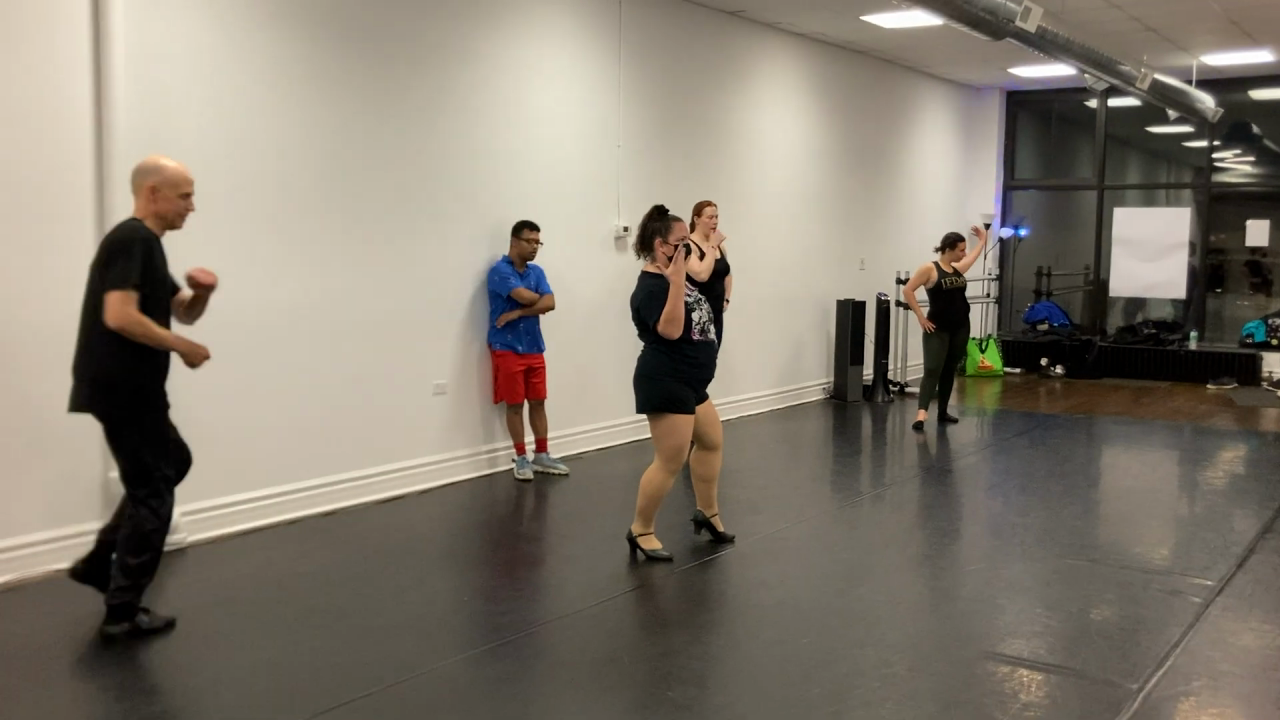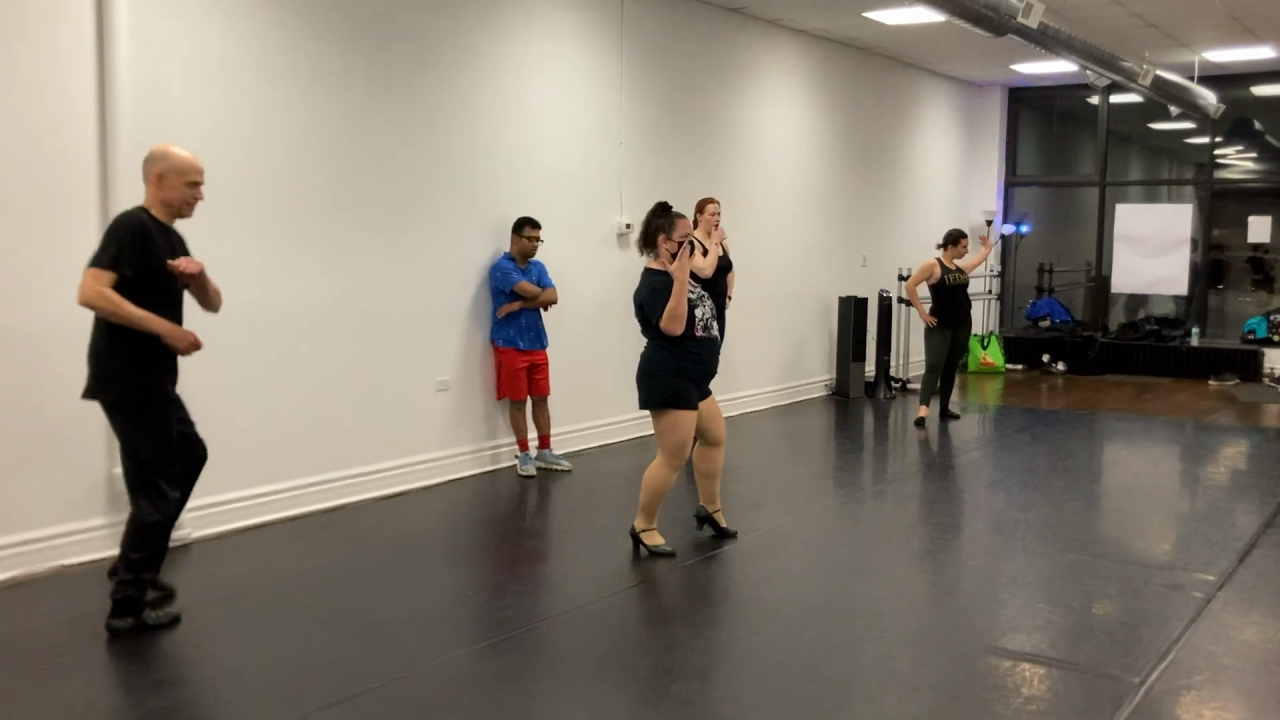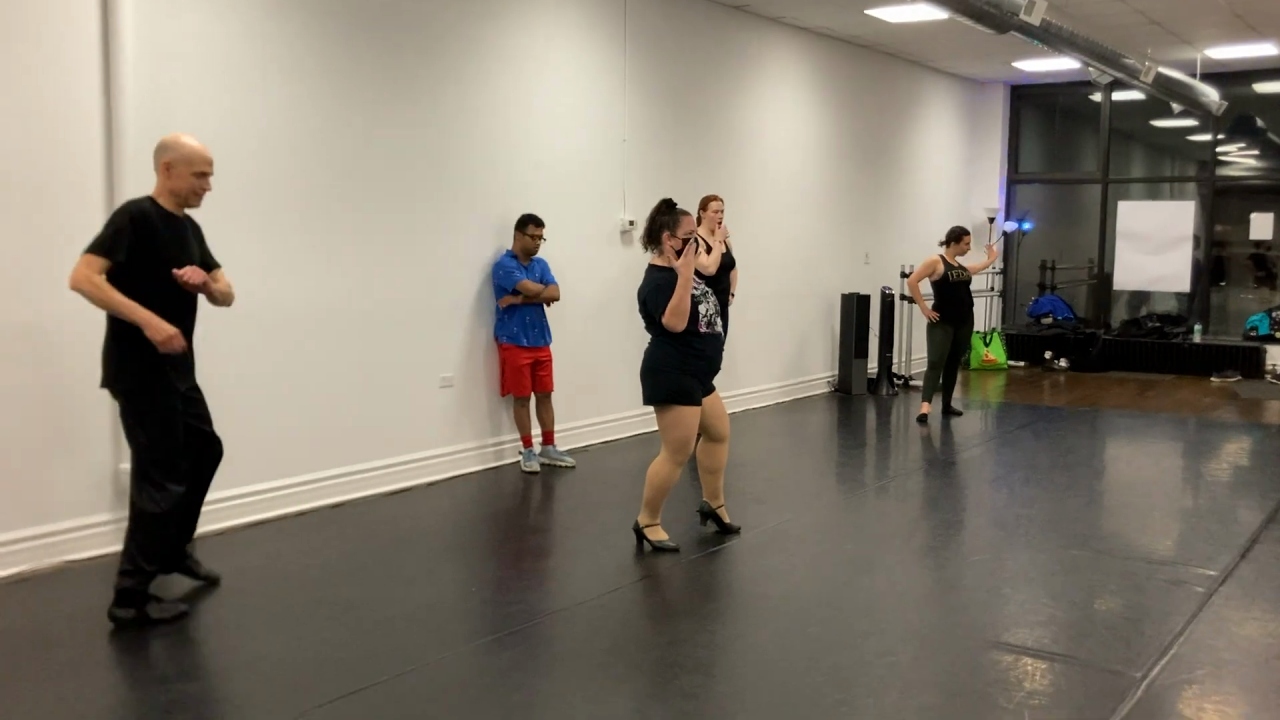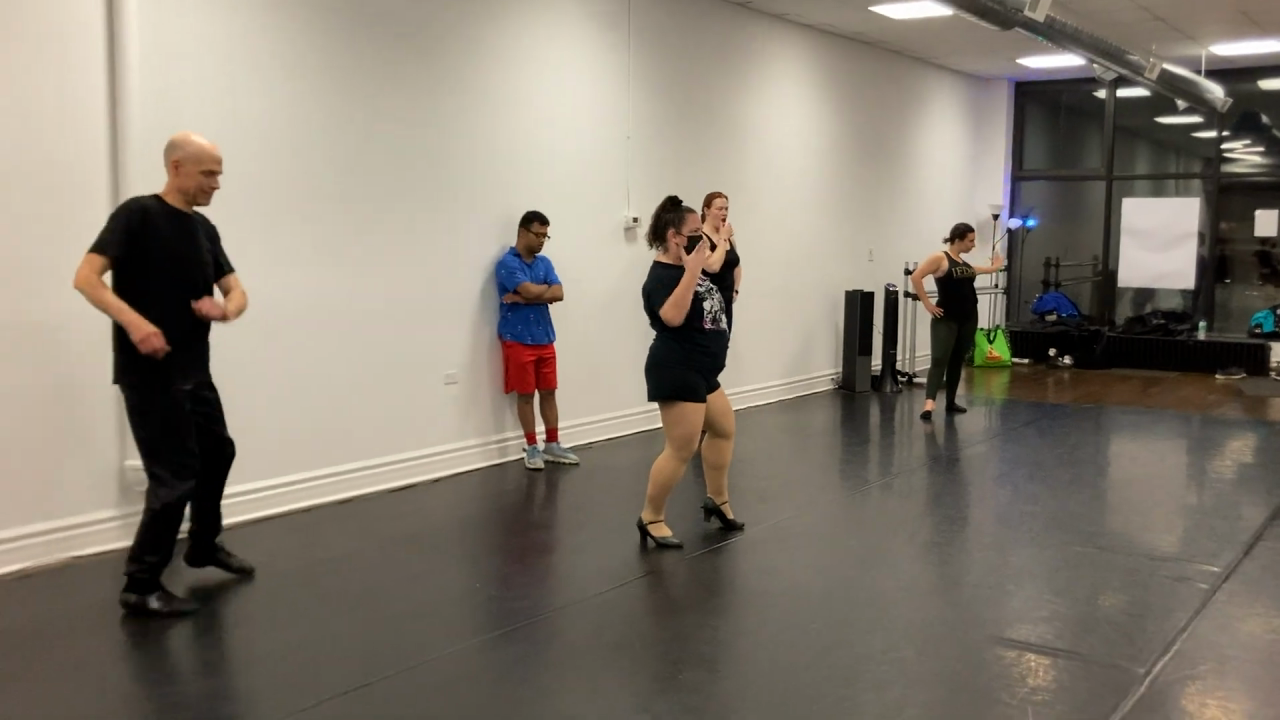
dt=0.1s
person 1, frame 1
left shoulder: (139, 241)
right shoulder: (134, 240)
left elbow: (173, 313)
right elbow: (119, 317)
left wrist: (200, 290)
right wrist: (180, 346)
left hip: (129, 387)
right hip: (124, 391)
left knee: (172, 463)
right knee: (154, 492)
left ankle: (100, 561)
right ankle: (121, 612)
person 1, frame 2
left shoulder: (170, 238)
right shoulder: (132, 227)
left elbow: (212, 304)
right elbow: (90, 292)
left wrist: (201, 277)
right wrist: (167, 330)
left hip: (147, 379)
right hip: (130, 380)
left knee: (190, 456)
right knee: (157, 486)
left ankle: (138, 569)
right ankle: (127, 606)
person 1, frame 3
left shoulder: (189, 228)
right shoulder: (135, 217)
left elbow: (226, 290)
right elbow: (83, 277)
left wrist: (204, 279)
right wrist: (148, 321)
left hip: (176, 371)
right hip: (142, 373)
left knee: (205, 451)
right knee: (163, 477)
left ankle: (173, 552)
right ankle: (130, 598)
person 1, frame 4
left shoulder: (204, 228)
right shoulder: (138, 214)
left elbow: (237, 293)
right elbow: (86, 277)
left wrist: (225, 308)
right wrist: (131, 321)
left hip: (191, 369)
right hip: (150, 372)
left knee: (218, 451)
right knee: (175, 474)
left ankle: (204, 546)
right ankle: (141, 585)
person 2, frame 1
left shoulder: (671, 279)
right shoulder: (651, 287)
right elbow: (670, 329)
right wrist: (676, 283)
left hip: (689, 382)
right hip: (665, 384)
left knee: (711, 442)
right knee: (670, 462)
left ankle: (708, 513)
right ankle: (640, 531)
person 2, frame 2
left shoulder: (674, 276)
right shoulder: (654, 284)
right elbow: (673, 326)
right wrist: (680, 280)
left hip: (692, 378)
right hip: (668, 380)
left knee: (715, 437)
right knee: (673, 457)
left ankle: (710, 509)
right ankle: (643, 526)
person 2, frame 3
left shoulder: (679, 273)
right shoulder: (658, 280)
right elbow: (674, 322)
right wrist: (685, 274)
left hip: (696, 374)
right hip: (671, 376)
left knee: (718, 433)
right knee: (677, 453)
left ankle: (714, 504)
right ankle: (647, 521)
person 2, frame 4
left shoulder: (684, 269)
right shoulder: (663, 276)
right elbow: (673, 317)
right wrist: (692, 272)
left hip: (701, 371)
right hip: (677, 372)
left knee: (724, 429)
right knee: (681, 450)
left ankle: (718, 501)
right ankle: (650, 518)
person 3, frame 1
left shoulder: (537, 272)
right shoulder: (499, 271)
left elbow: (549, 304)
right elbow: (526, 296)
left wrist: (518, 313)
right wrist: (537, 302)
left hip: (534, 348)
right hip: (507, 350)
left knee: (538, 403)
right knee: (515, 405)
left ankle: (542, 456)
right ankle: (521, 459)
person 3, frame 2
left shoulder: (538, 267)
right shoulder: (501, 267)
left elbow: (552, 297)
right elbow: (530, 291)
left wrist: (519, 304)
right wrist: (540, 297)
left hip: (537, 345)
right hip: (510, 346)
left knee: (541, 399)
right knee: (518, 401)
left ankle: (545, 452)
right ankle: (524, 455)
person 3, frame 3
left shoulder: (541, 264)
right shoulder: (504, 265)
left elbow: (555, 294)
right elbow: (531, 289)
left wrist: (521, 298)
right wrist: (543, 289)
left hip: (541, 340)
right hip: (514, 343)
left knee: (545, 395)
right knee: (522, 398)
left ankle: (549, 448)
right ankle: (528, 452)
person 3, frame 4
left shoulder: (544, 262)
right shoulder: (507, 264)
left elbow: (558, 294)
right elbow: (532, 291)
left wrist: (523, 299)
right wrist: (546, 290)
left hip: (545, 338)
right hip: (518, 340)
left knee: (549, 392)
right knee: (526, 395)
left ankle: (552, 445)
right ankle: (532, 448)
person 4, frame 1
left shoulder: (957, 270)
right shoulder: (930, 269)
left elbow: (973, 256)
right elbow: (908, 291)
left wrist: (982, 240)
right wrist: (920, 316)
left hip: (960, 328)
right hip: (937, 329)
left knee: (950, 370)
right knee: (932, 369)
left ankle: (943, 411)
right ankle: (921, 413)
person 4, frame 2
left shoulder: (960, 267)
right shoulder: (932, 265)
left elbow: (976, 260)
right elbow: (910, 286)
left wrist: (987, 249)
right wrist: (922, 312)
left hip: (962, 324)
right hip: (939, 326)
left knee: (952, 367)
right knee: (934, 366)
left ankle: (944, 408)
right ankle: (923, 409)
person 4, frame 3
left shoulder: (960, 266)
right shoulder: (935, 262)
left elbow: (976, 268)
right elbow: (912, 281)
left wrist: (990, 258)
right wrist: (923, 308)
left hip: (964, 321)
right hip: (941, 322)
left knee: (953, 363)
right knee: (935, 362)
left ankle: (947, 404)
right ankle: (925, 406)
person 4, frame 4
left shoulder: (964, 263)
right shoulder: (939, 258)
left elbow: (980, 269)
right elbow: (915, 277)
left wrist: (995, 266)
right wrist: (927, 304)
left hip: (968, 318)
right hip: (945, 319)
left knee: (957, 360)
right knee: (939, 359)
left ankle: (950, 401)
right ankle: (929, 403)
